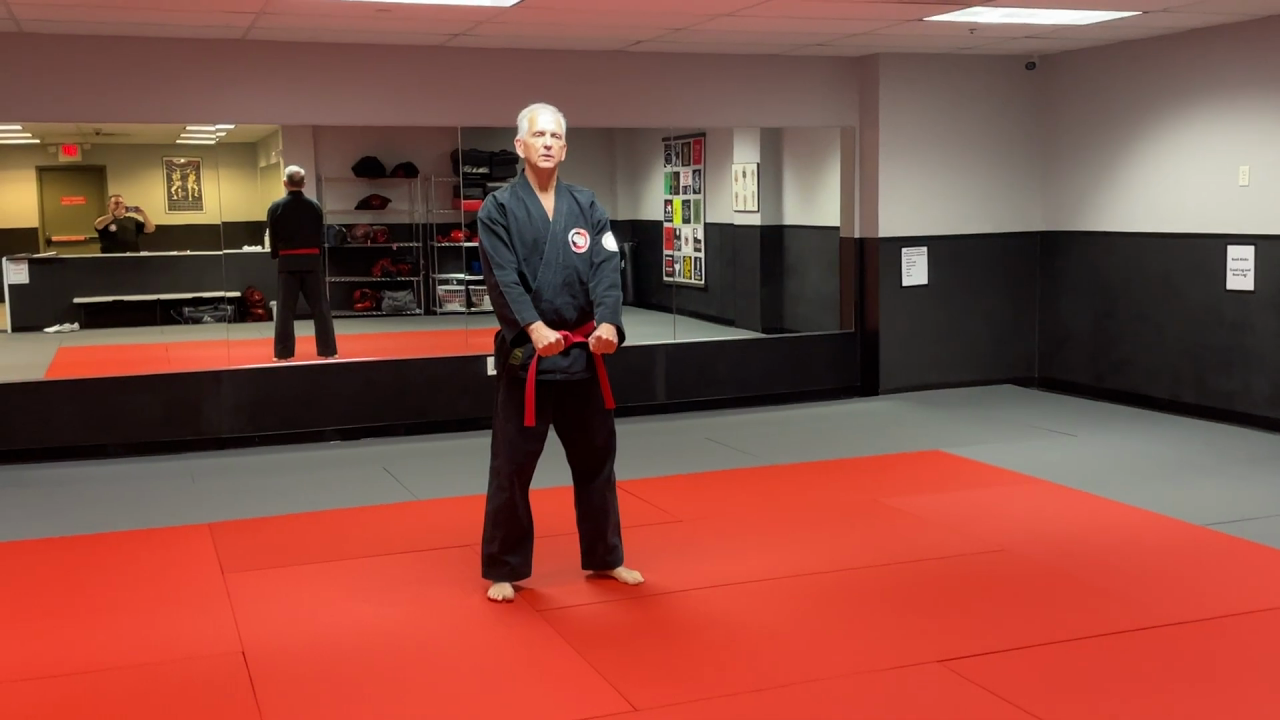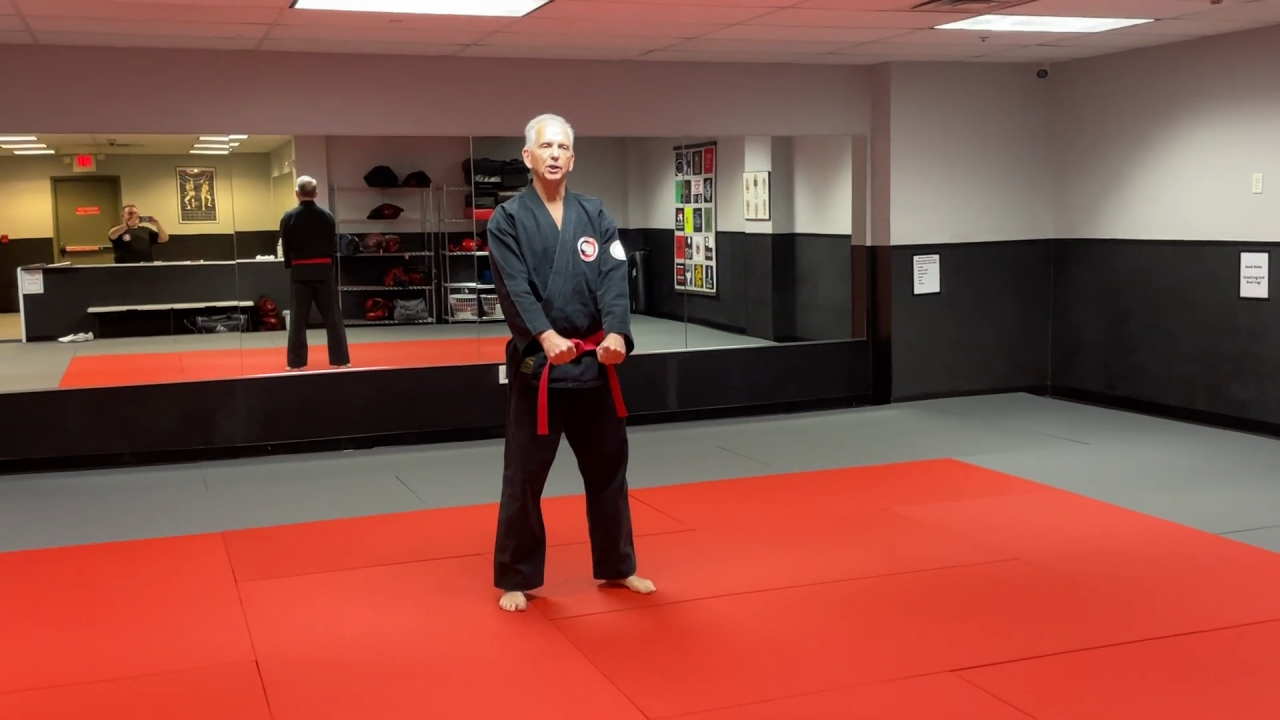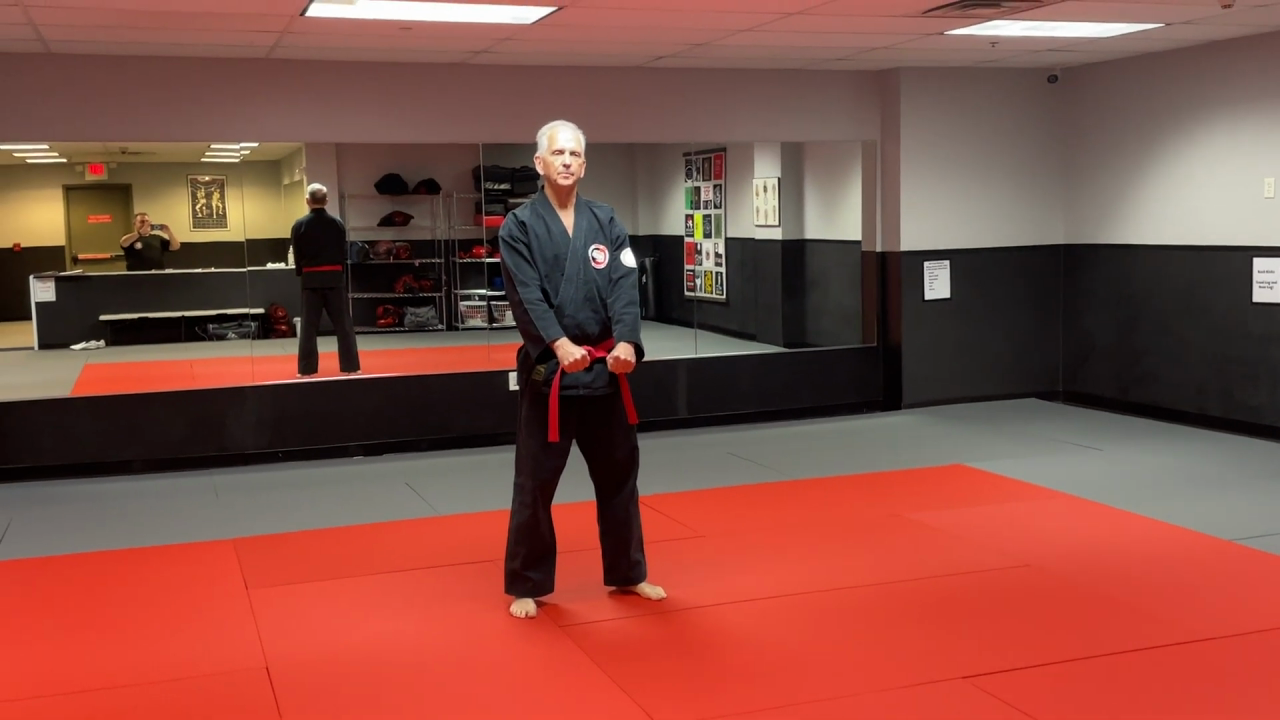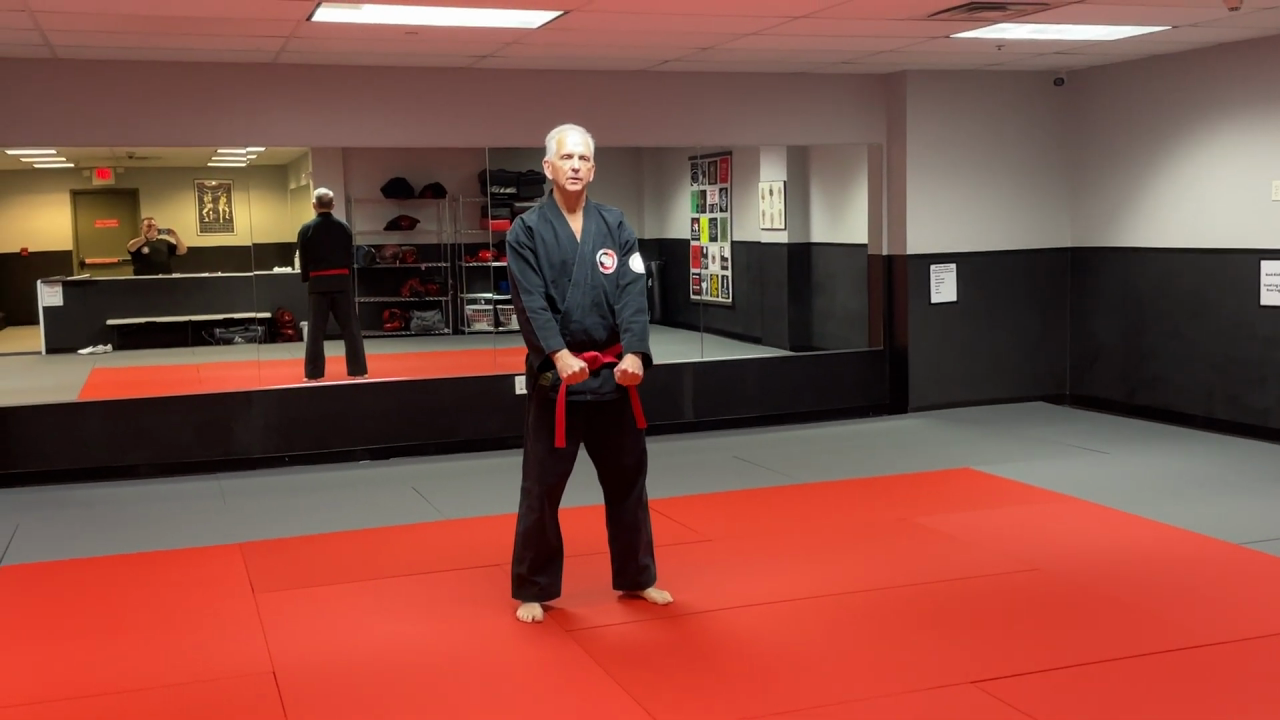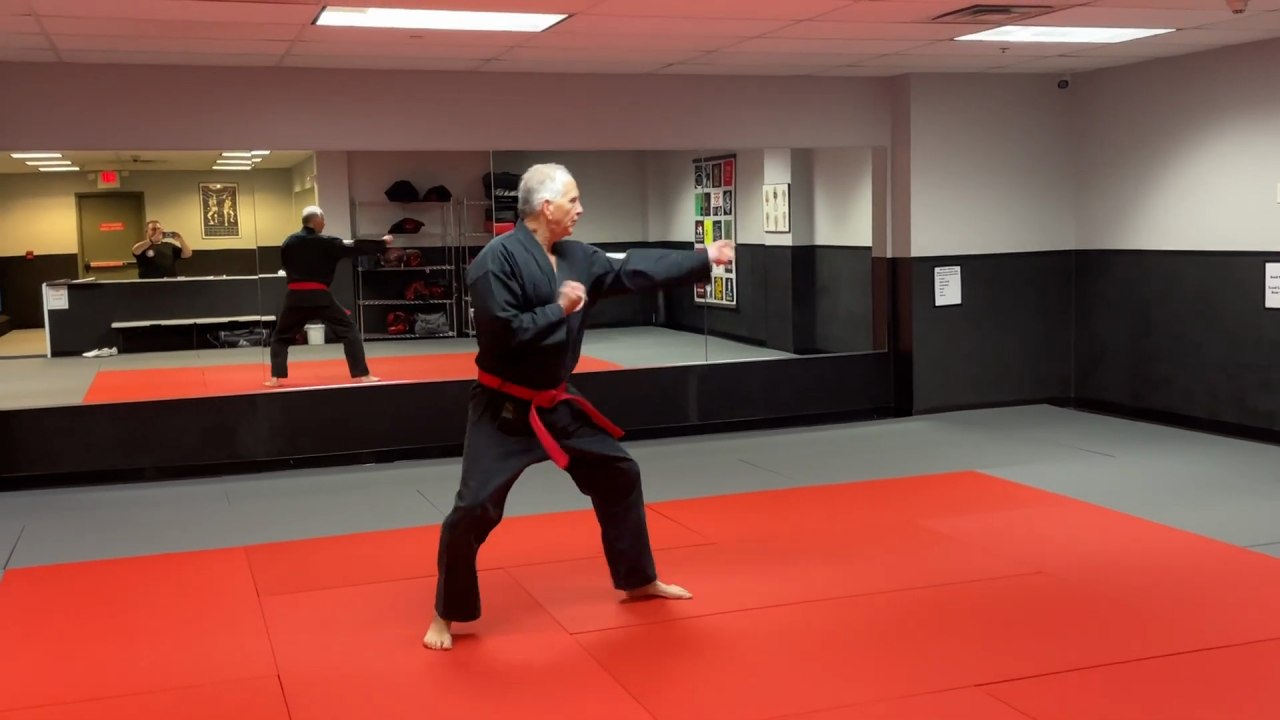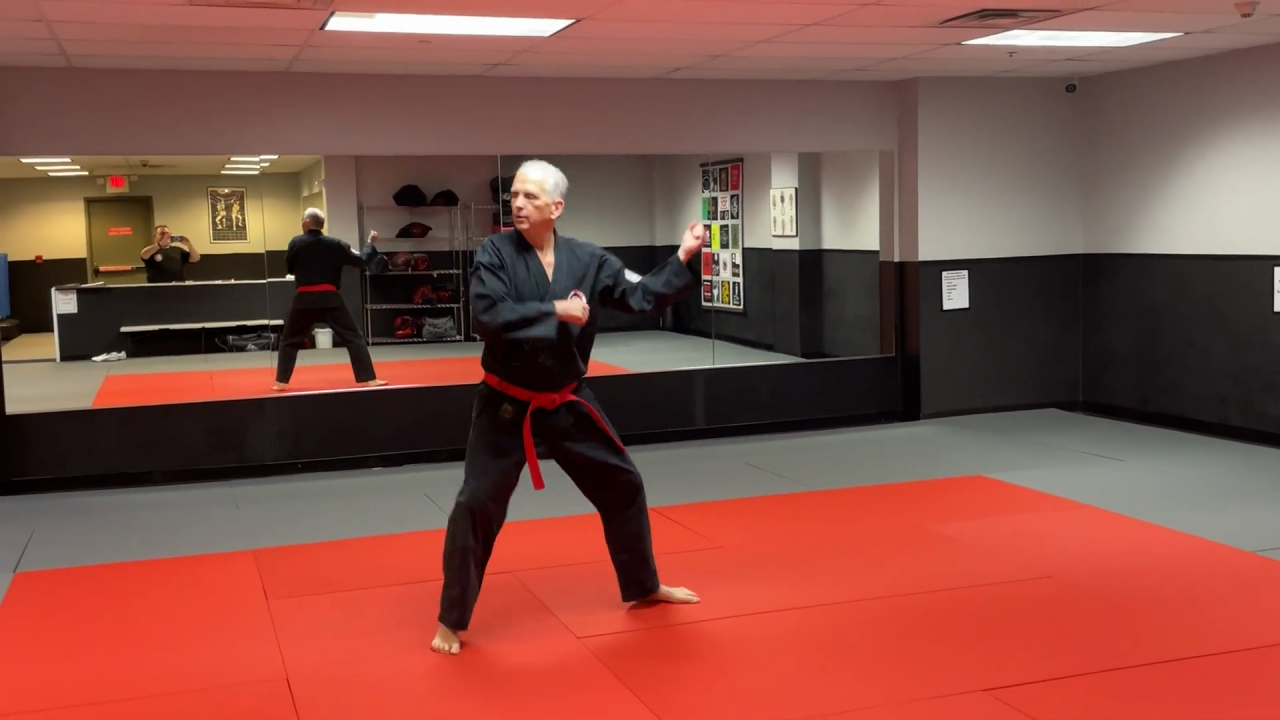
dt=0.7s
person 1, frame 1
left shoulder: (586, 206)
right shoulder: (498, 208)
left elbow: (606, 268)
right elbow: (503, 279)
left wrist: (607, 322)
right wrist: (534, 328)
left hip: (582, 352)
right hip: (525, 353)
left knee: (596, 459)
right knee: (512, 466)
left ankle: (604, 558)
right ankle: (503, 569)
person 1, frame 2
left shoulder: (594, 215)
right shoulder: (508, 220)
left elbow: (613, 278)
right elbow: (514, 289)
left wrist: (616, 332)
right wrist: (546, 337)
left hip: (594, 360)
right hip: (536, 362)
left knee: (608, 467)
right knee: (524, 475)
left ankle: (616, 567)
right ankle: (516, 578)
person 1, frame 3
left shoulder: (606, 222)
right shoulder: (519, 226)
left elbow: (624, 286)
right elbow: (526, 296)
left wrist: (626, 342)
right wrist: (560, 344)
left hip: (604, 367)
right hip: (548, 369)
left knee: (618, 474)
right knee: (535, 482)
left ankle: (627, 573)
right ankle: (526, 585)
person 1, frame 4
left shoulder: (615, 225)
right shoulder: (527, 231)
left elbow: (632, 295)
right elbow: (531, 303)
left wrist: (634, 353)
right wrist: (559, 356)
left hip: (612, 371)
right hip: (555, 374)
left knee: (627, 477)
right knee: (543, 485)
left ankle: (636, 578)
right ankle: (533, 589)
person 1, frame 5
left shoulder: (578, 256)
right shoulder: (498, 258)
left elbow: (636, 269)
right elbow: (500, 334)
left wrist: (702, 258)
right wrist: (558, 310)
left hip: (555, 403)
right hip: (503, 407)
left knee: (620, 474)
right knee: (474, 510)
left ankle: (638, 579)
right ankle: (448, 613)
person 1, frame 6
left shoulder: (588, 258)
right shoulder: (496, 253)
left elbow: (646, 295)
right elbow: (489, 316)
left wrist: (682, 258)
right wrist: (553, 312)
left hip: (568, 403)
right hip: (506, 405)
left knee: (622, 487)
right knee: (477, 508)
left ankle: (645, 586)
right ankle: (453, 622)
person 2, frame 1
left shoulder: (276, 207)
right shoulder: (314, 206)
left elbow: (273, 238)
right elbow: (321, 236)
left wrist: (278, 256)
left hip: (287, 261)
right hip: (311, 260)
left knee: (285, 309)
right knee: (320, 307)
left ankle: (283, 353)
right ankle: (328, 351)
person 2, frame 2
left shoulder: (289, 218)
right shoulder: (327, 216)
left elbow: (286, 248)
right elbow: (333, 245)
left hip: (300, 271)
right hip: (324, 270)
left knee: (298, 318)
right knee: (332, 316)
left ankle: (296, 362)
right ankle: (340, 359)
person 2, frame 3
left shoulder: (300, 225)
right shoulder: (337, 224)
left elbow: (297, 255)
right elbow: (344, 253)
left hip: (311, 279)
right hip: (334, 277)
left knee: (308, 325)
right knee: (343, 323)
left ankle: (306, 369)
right ankle: (351, 367)
person 2, frame 4
left shoulder: (307, 229)
right shoulder: (344, 227)
left elbow: (303, 259)
right elbow: (350, 256)
left wrist: (306, 279)
left hip: (318, 282)
right hip: (342, 281)
left knee: (316, 330)
right knee: (350, 327)
left ankle: (313, 374)
right ankle: (358, 371)
person 2, frame 5
left shoulder: (290, 242)
right shoulder: (327, 243)
left elbow: (287, 266)
right elbow: (355, 248)
right wrist: (382, 243)
left hip: (295, 297)
right hip: (319, 296)
left knee: (280, 337)
right knee: (348, 331)
left ankle: (276, 377)
right ankle: (362, 374)
person 2, frame 6
left shoulder: (297, 243)
right shoulder: (335, 244)
left elbow: (290, 267)
right elbow: (360, 261)
left hip: (306, 298)
right hip: (330, 297)
left knee: (290, 339)
right knee: (352, 337)
left ankle: (281, 381)
right ankle: (368, 378)
